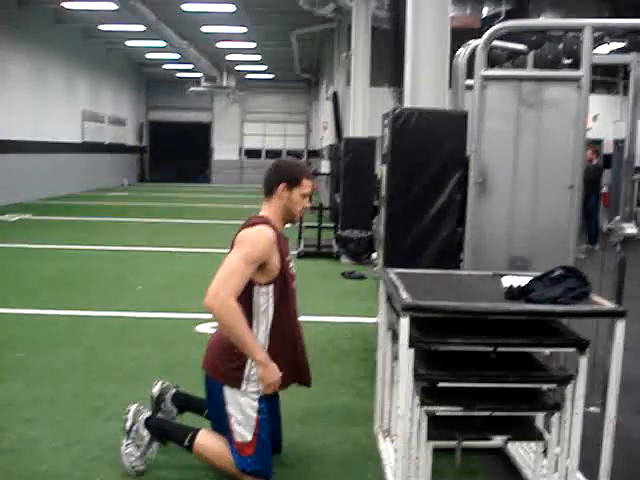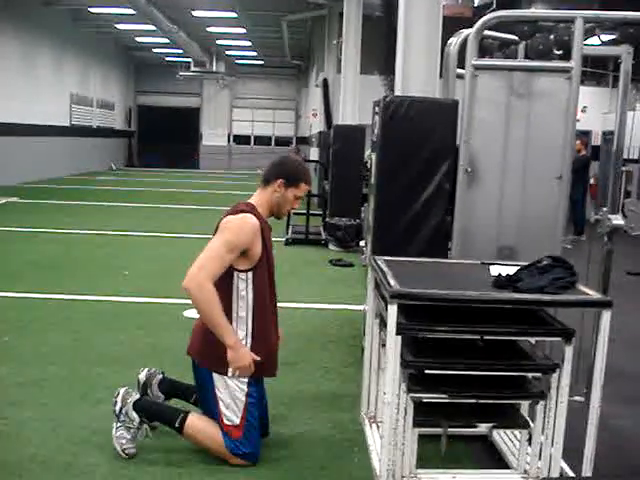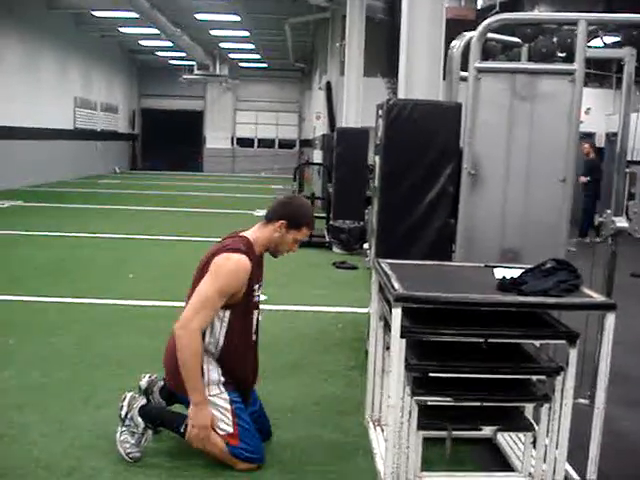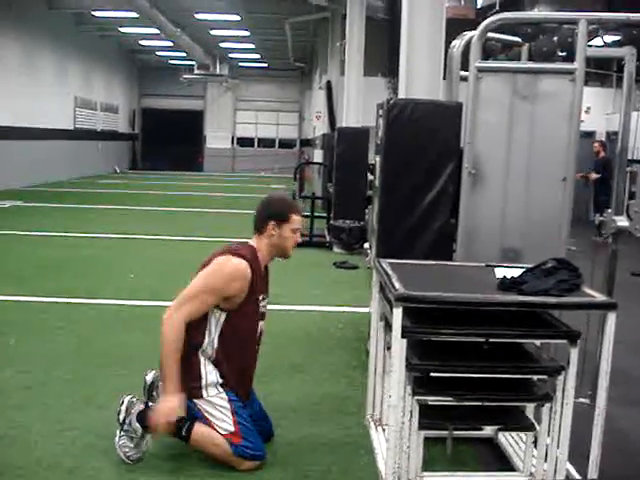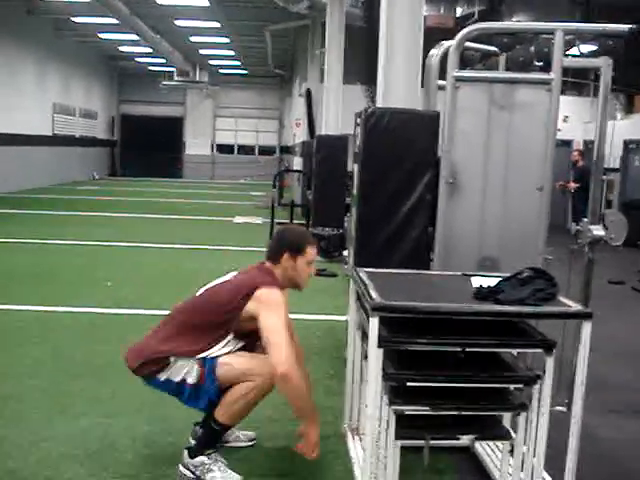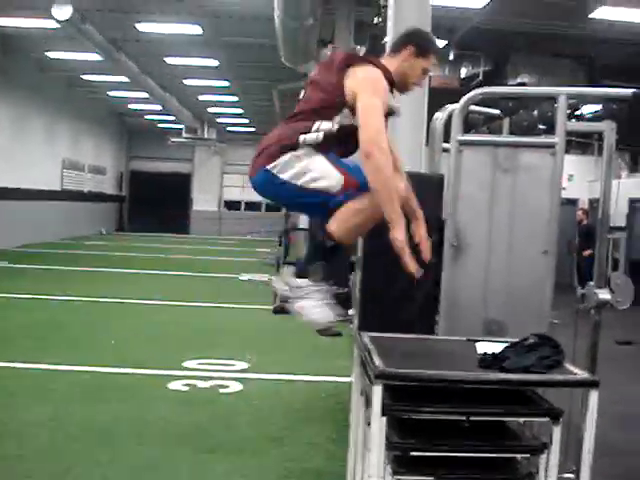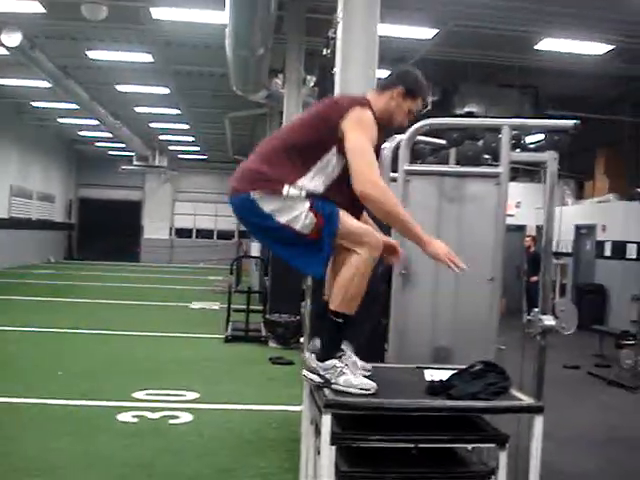
dt=0.7s
person 1, frame 1
left shoulder: (271, 234)
right shoulder: (261, 235)
right elbow: (217, 299)
right wrist: (263, 361)
left hip: (248, 361)
right hip: (239, 368)
left knee: (270, 444)
left ankle: (177, 400)
right ankle: (153, 424)
person 1, frame 2
left shoulder: (255, 221)
right shoulder: (245, 222)
right elbow: (195, 282)
left wrist: (268, 328)
right wrist: (234, 347)
left hip: (236, 347)
right hip: (222, 351)
left knee: (258, 428)
right knee: (244, 452)
left ankle: (162, 386)
right ankle: (141, 407)
person 1, frame 3
left shoulder: (250, 251)
right shoulder: (236, 261)
right elbow: (186, 329)
left wrist: (246, 368)
right wrist: (200, 404)
left hip: (221, 362)
right hip: (200, 367)
left knee: (262, 432)
right knee: (249, 457)
left ankle: (163, 393)
right ankle: (147, 413)
person 1, frame 4
left shoulder: (258, 264)
right shoulder: (237, 266)
right elbow: (175, 318)
right wrist: (173, 393)
left hip: (222, 367)
right hip: (200, 369)
left knee: (262, 434)
right knee: (249, 457)
left ankle: (161, 390)
right ankle: (141, 417)
person 1, frame 5
left shoulder: (263, 279)
right shoulder: (269, 296)
left elbow: (288, 343)
right elbow: (284, 369)
left wrist: (305, 397)
right wrist: (310, 421)
left hip: (176, 347)
right hip: (162, 362)
left knee: (266, 351)
right knee: (264, 371)
left ankle: (211, 428)
right ankle: (198, 455)
person 1, frame 6
left shoulder: (373, 86)
right shoulder: (372, 78)
left elbow: (391, 163)
right elbow: (374, 151)
left wrist: (416, 217)
right wrist: (397, 227)
left hip: (292, 159)
right hip: (282, 162)
right knee: (382, 191)
right ankle: (307, 276)
person 1, frame 7
left shoulder: (348, 112)
right shoulder: (362, 115)
left elbow: (349, 194)
right elbow: (368, 188)
left wrist: (377, 236)
right wrist: (425, 242)
left hip: (261, 191)
right hip: (262, 193)
left knee: (352, 239)
right knee: (366, 244)
left ankle: (330, 348)
right ankle: (325, 358)
